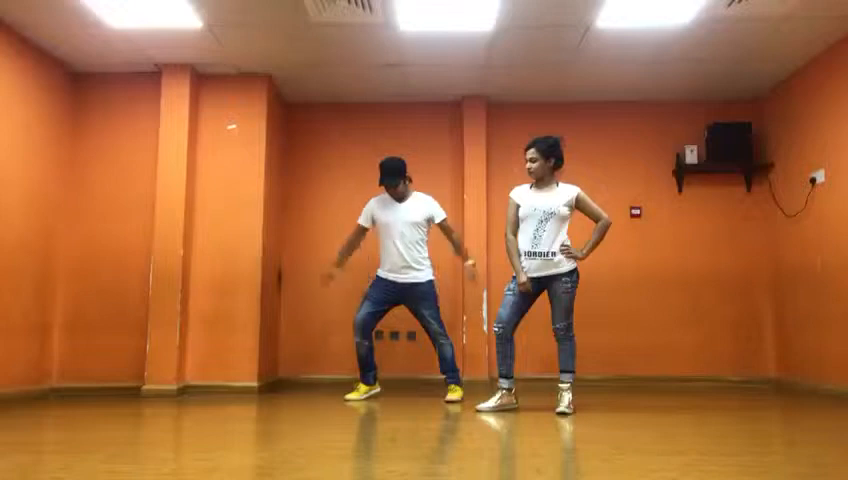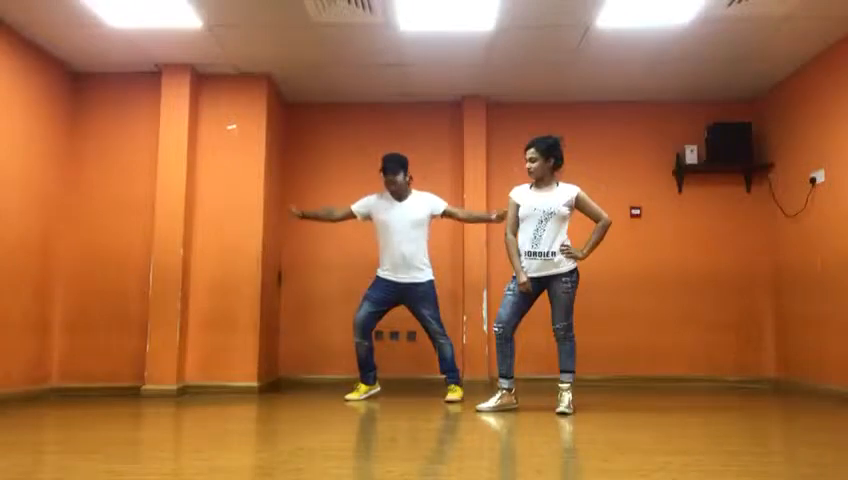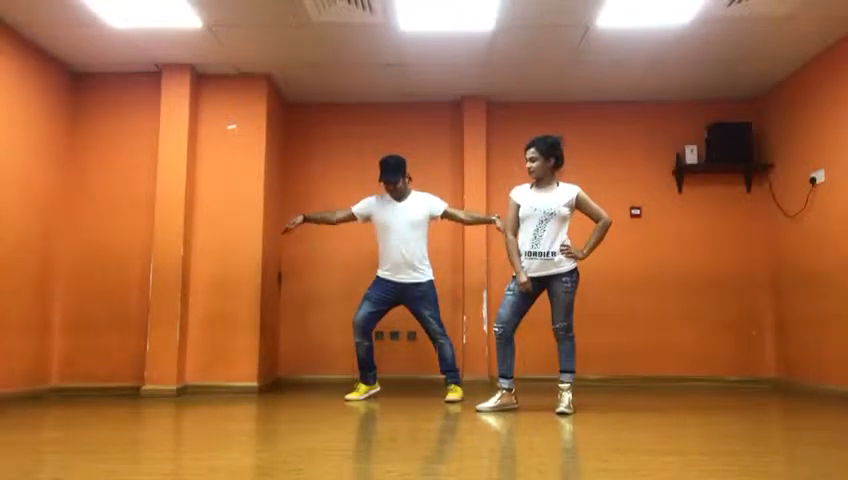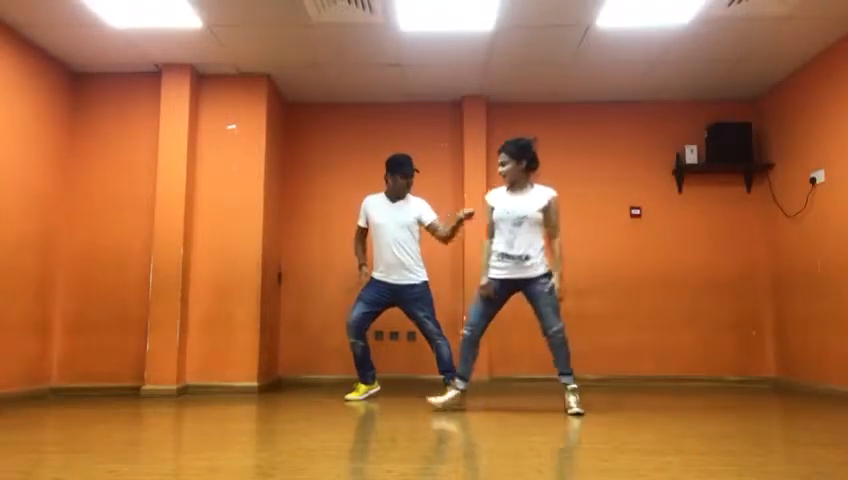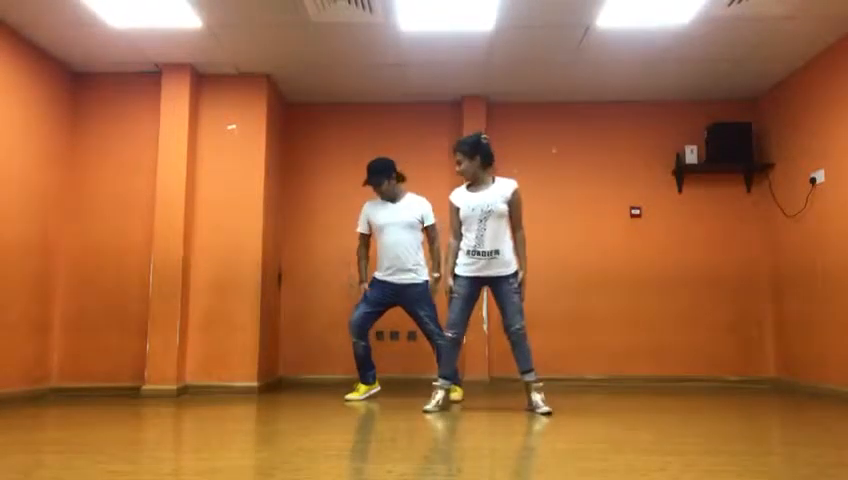
dt=0.5s
person 1, frame 1
left shoulder: (570, 193)
right shoulder: (518, 193)
left elbow: (604, 220)
right elbow: (510, 235)
left wrist: (584, 252)
right wrist: (520, 273)
left hip: (561, 272)
right hip: (527, 274)
left knee: (563, 331)
right knee: (502, 327)
left ankle: (566, 393)
right ankle: (506, 393)
person 1, frame 2
left shoulder: (570, 192)
right shoulder: (518, 193)
left elbow: (604, 220)
right elbow: (510, 235)
left wrist: (584, 252)
right wrist: (519, 273)
left hip: (561, 272)
right hip: (527, 273)
left knee: (563, 331)
right knee: (502, 327)
left ankle: (566, 393)
right ankle: (506, 393)
person 1, frame 3
left shoulder: (571, 192)
right shoulder: (518, 193)
left elbow: (604, 220)
right elbow: (510, 235)
left wrist: (584, 252)
right wrist: (519, 273)
left hip: (561, 272)
right hip: (527, 273)
left knee: (563, 331)
right knee: (502, 327)
left ankle: (566, 393)
right ankle: (506, 393)
person 1, frame 4
left shoulder: (546, 196)
right shoulder: (494, 197)
left elbow: (555, 237)
right elbow: (489, 238)
left wrist: (557, 275)
right wrist: (484, 275)
left hip: (536, 274)
right hip: (499, 275)
left knee: (555, 332)
right knee: (471, 331)
left ankle: (571, 393)
right ankle: (456, 390)
person 1, frame 5
left shoulder: (508, 188)
right shoulder: (457, 196)
left elbow: (518, 231)
right elbow: (455, 238)
left wrist: (523, 269)
right wrist: (448, 275)
left hip: (504, 271)
right hip: (467, 273)
left knee: (516, 330)
right knee: (453, 332)
left ankle: (534, 391)
right ankle: (441, 391)
person 2, frame 1
left shoulder: (426, 203)
right shoulder: (375, 205)
left elbow: (449, 232)
right elbow: (357, 236)
left wrist: (466, 259)
right wrist: (338, 264)
left hip: (420, 282)
right hip: (386, 280)
left knee: (437, 332)
right knee: (361, 324)
left ankle: (454, 384)
right ankle: (368, 383)
person 2, frame 2
left shoulder: (426, 200)
right shoulder: (373, 202)
left elbow: (460, 214)
right elbow: (337, 214)
left wrist: (491, 217)
right wrist: (304, 214)
left hip: (420, 282)
right hip: (386, 280)
left knee: (437, 332)
right knee: (361, 324)
left ankle: (454, 384)
right ankle: (368, 382)
person 2, frame 3
left shoulder: (426, 201)
right shoulder: (373, 204)
left elbow: (461, 216)
right elbow: (337, 217)
left wrist: (491, 219)
right wrist: (305, 217)
left hip: (420, 282)
right hip: (386, 280)
left knee: (437, 333)
right knee: (360, 324)
left ankle: (454, 384)
right ankle: (368, 382)
person 2, frame 4
left shoulder: (419, 205)
right shoulder: (370, 203)
left elbow: (443, 236)
right elbow: (360, 237)
left wrist: (457, 222)
right wrist: (363, 264)
left hip: (413, 283)
right hip: (379, 281)
left knee: (433, 334)
right knee: (355, 325)
left ankle: (453, 383)
right ankle: (367, 382)
person 2, frame 5
left shoulder: (420, 204)
right shoulder: (370, 208)
left elbow: (434, 241)
right elbow: (363, 246)
left wrist: (436, 274)
right wrist: (362, 280)
left hip: (416, 283)
right hip: (382, 282)
left knee: (434, 333)
right knee: (357, 325)
left ankle: (453, 384)
right ankle: (368, 382)
